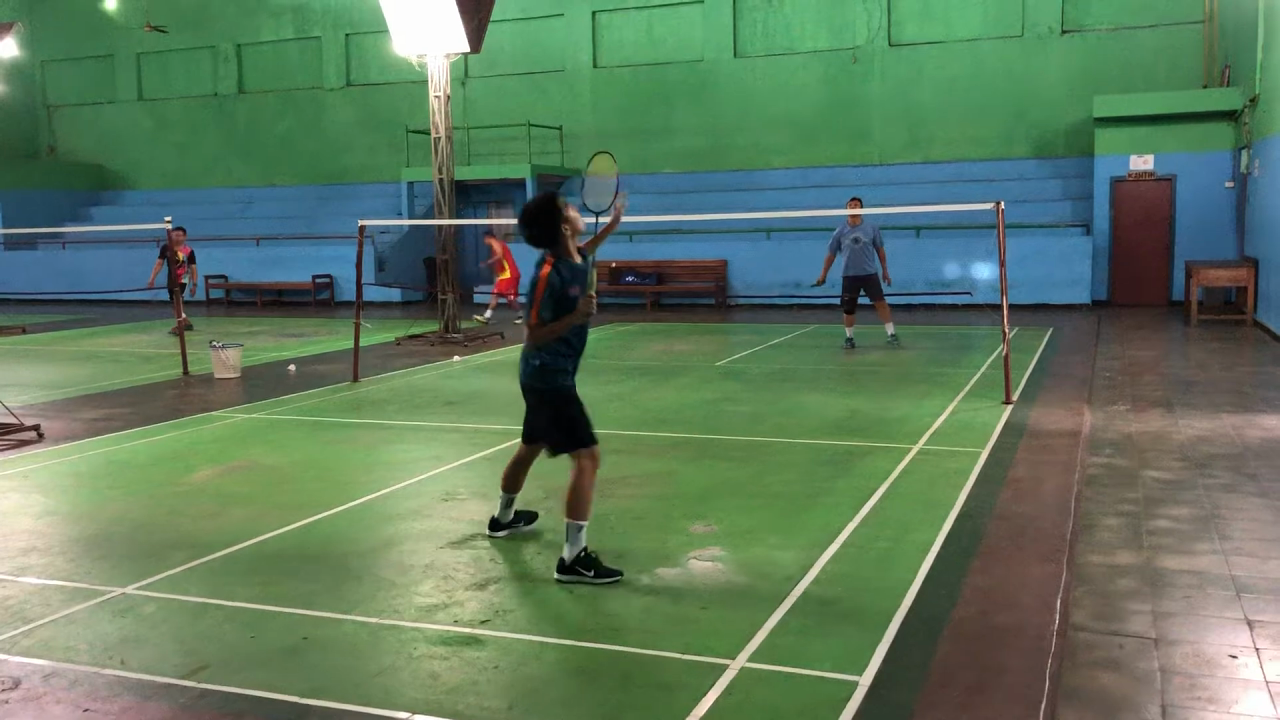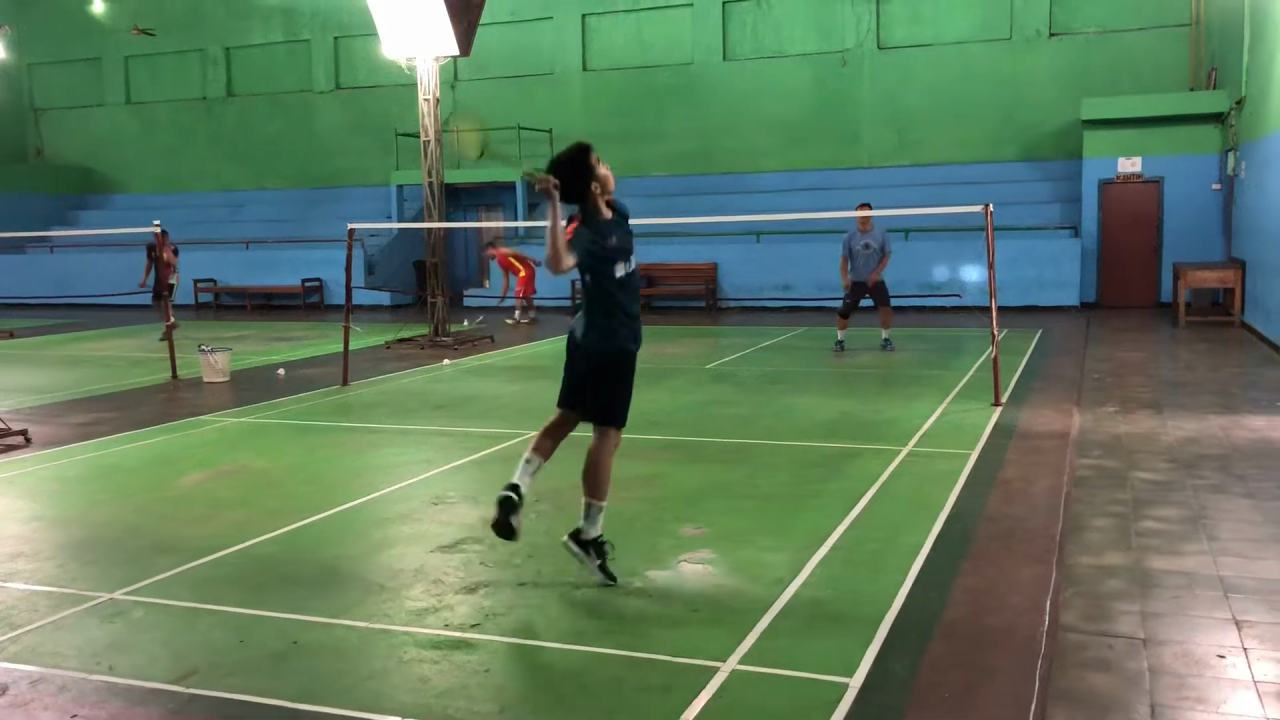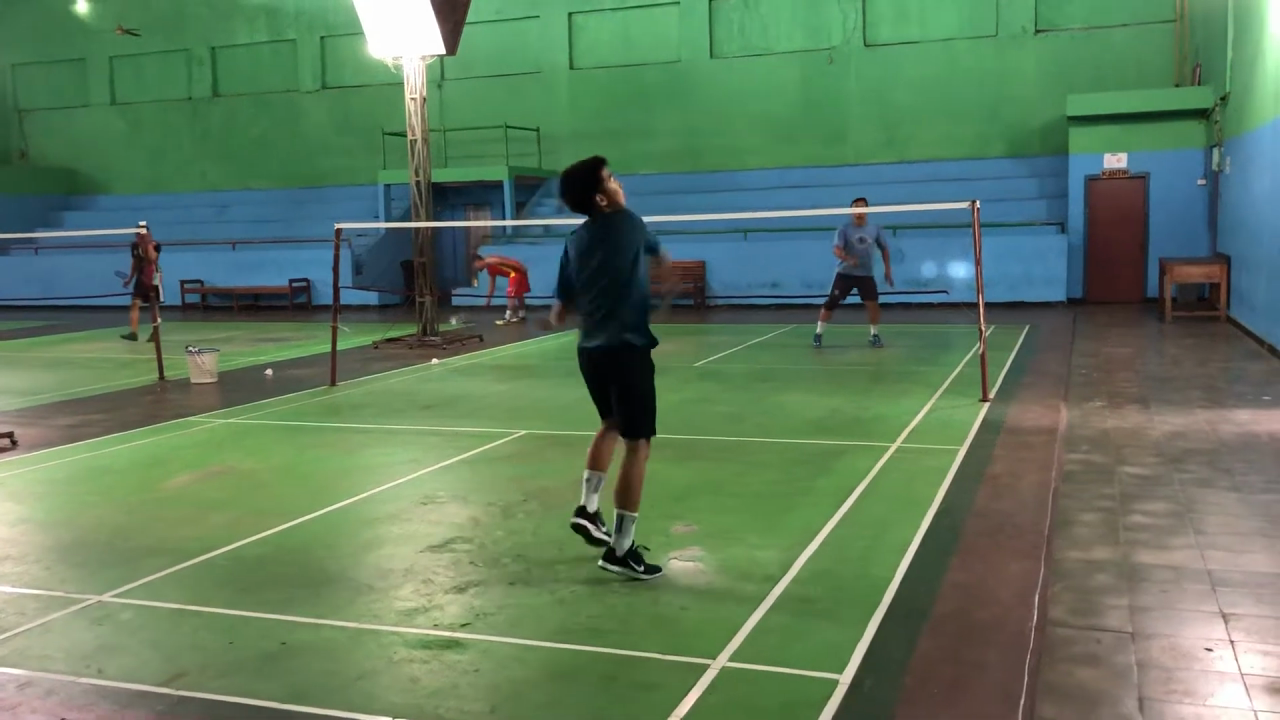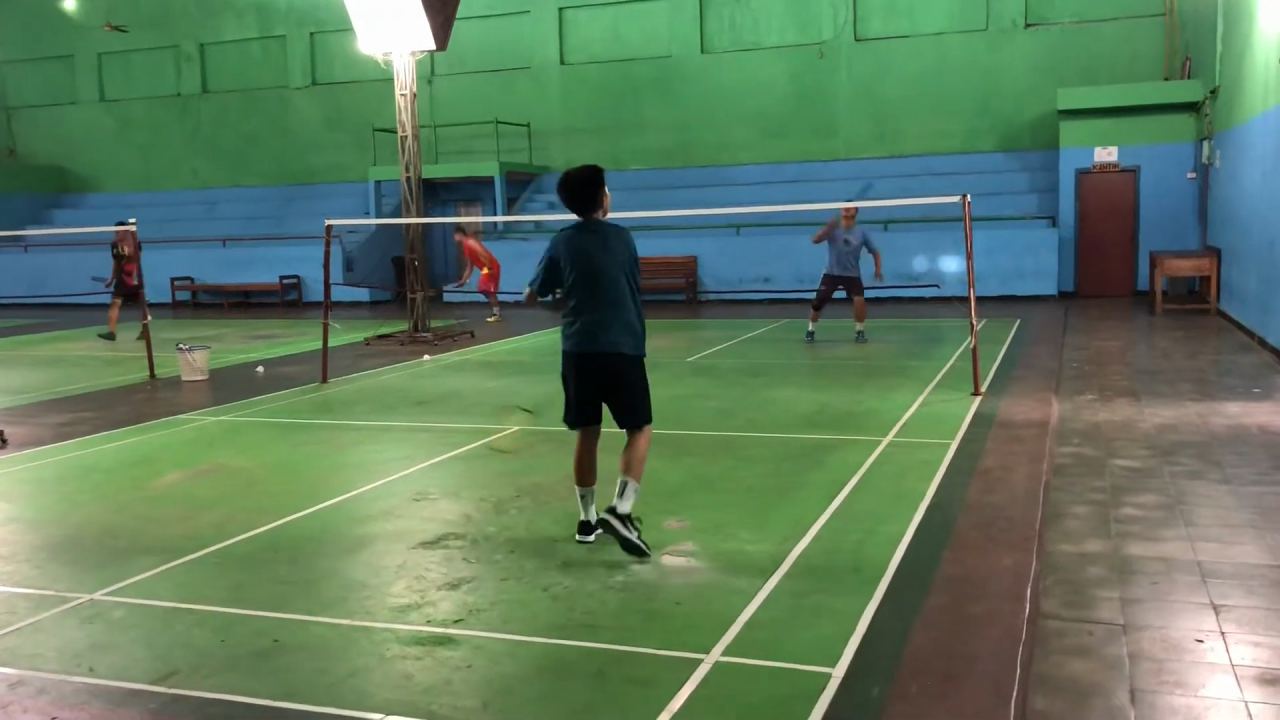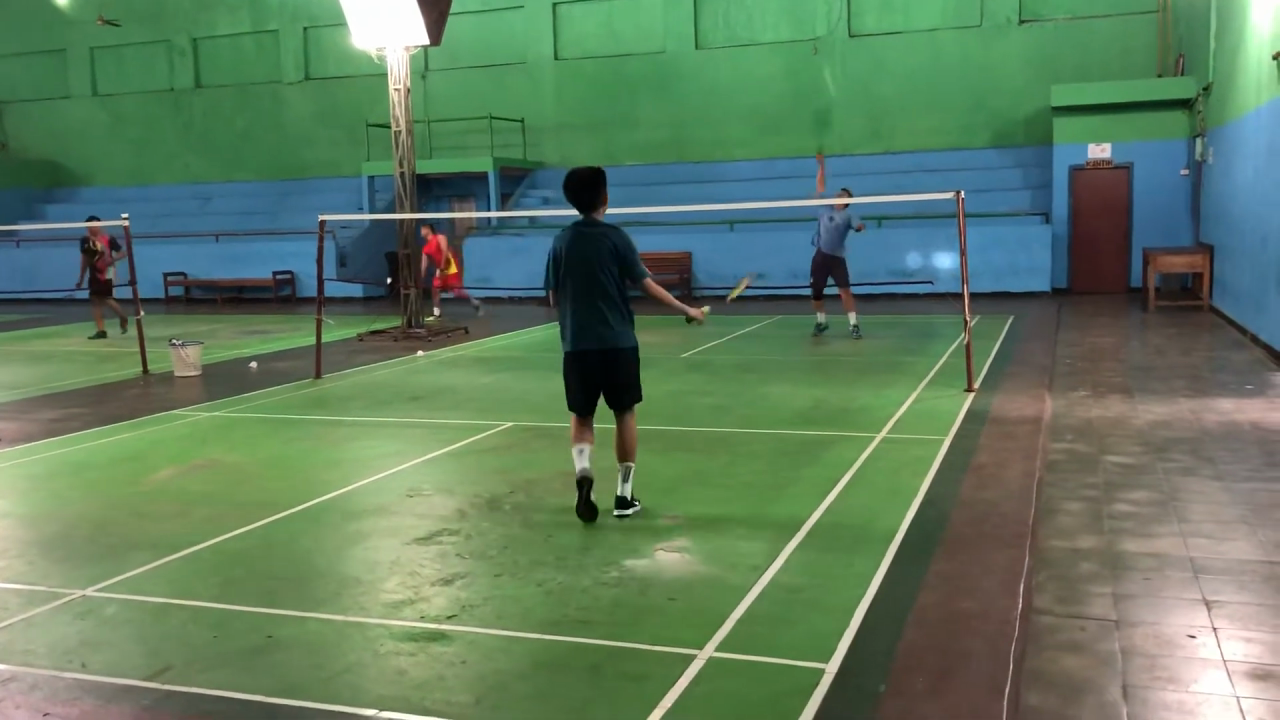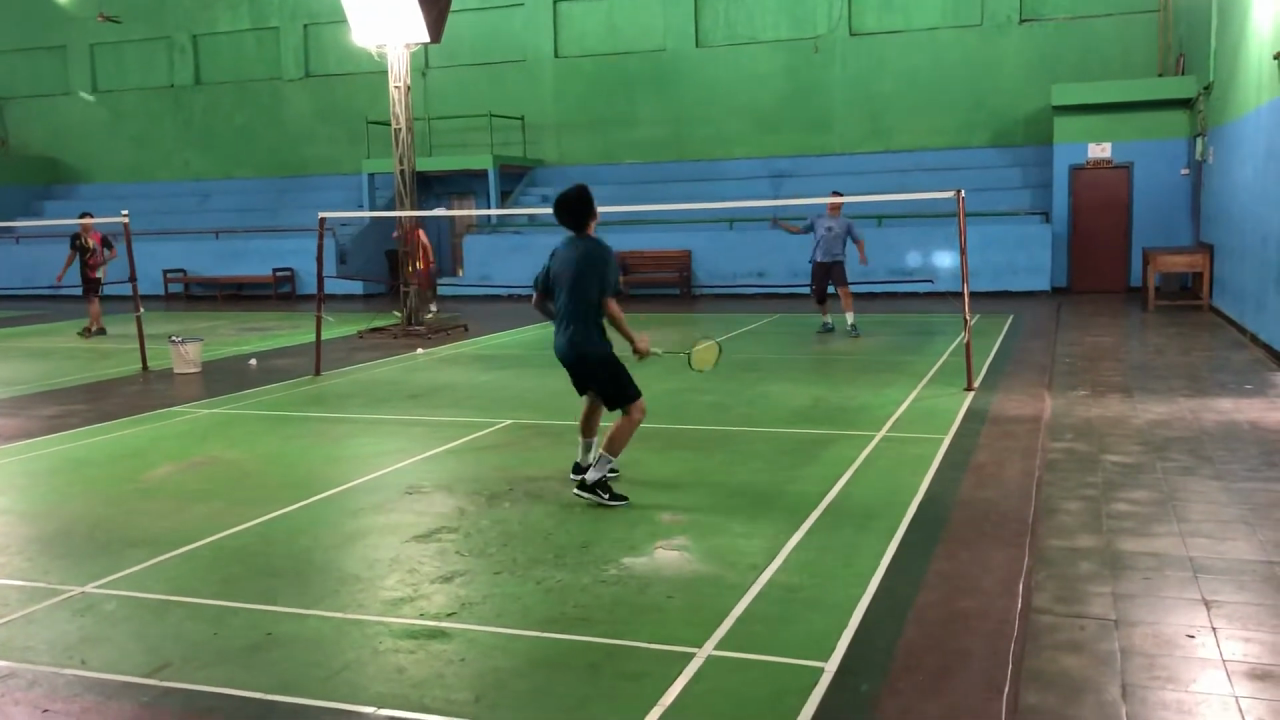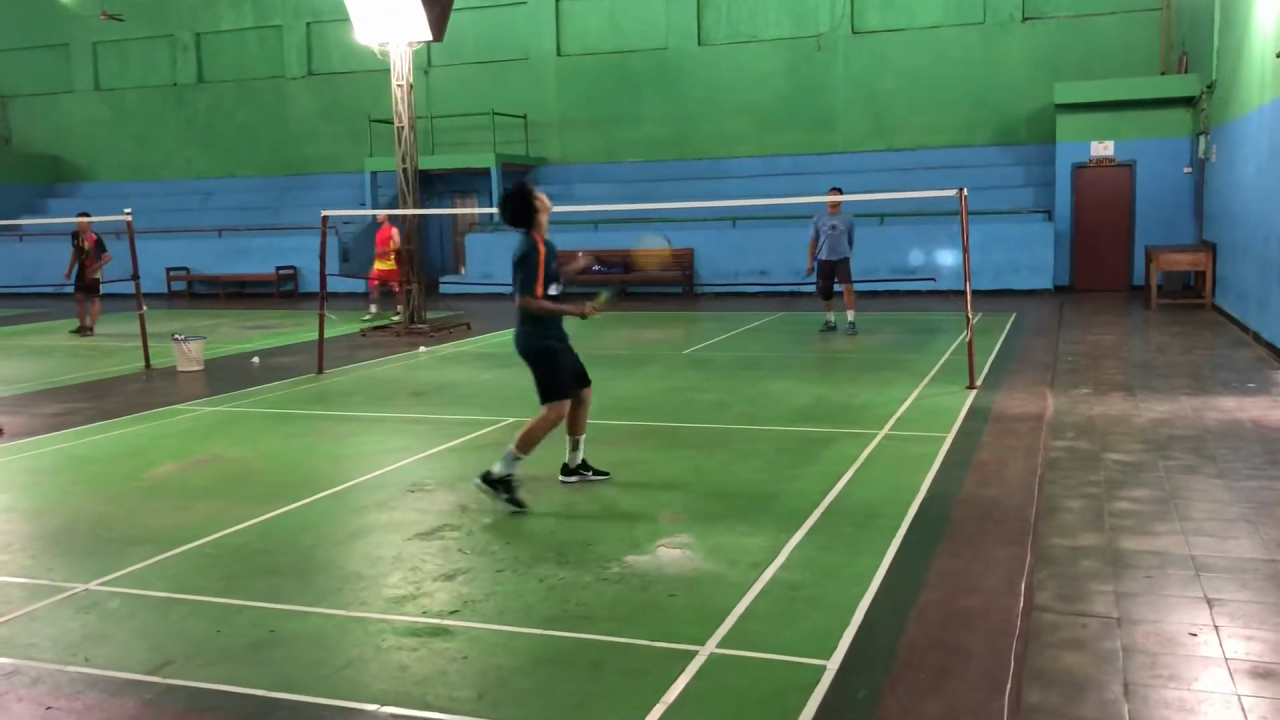
dt=0.4s
person 1, frame 1
left shoulder: (573, 258)
right shoulder: (549, 274)
right elbow: (533, 339)
left wrist: (613, 223)
right wrist: (575, 317)
left hip: (551, 377)
right hip: (547, 379)
left knee: (531, 447)
right knee: (586, 457)
left ankle: (504, 517)
right ankle: (574, 559)
person 1, frame 2
left shoulder: (615, 213)
right shoulder: (582, 230)
right elbow: (557, 264)
right wrist: (554, 205)
left hip: (589, 339)
right hip: (610, 344)
left knee: (563, 420)
right knee: (607, 436)
left ankle: (515, 492)
right ankle: (587, 534)
person 1, frame 3
left shoulder: (575, 244)
right shoulder: (628, 224)
left elbow: (560, 313)
right elbow: (663, 270)
left wrist: (555, 317)
right wrist: (670, 278)
left hip: (591, 350)
right hip: (628, 347)
left knee: (611, 425)
right knee: (636, 443)
left ankle: (588, 508)
right ankle: (622, 548)
person 1, frame 4
left shoulder: (560, 243)
right shoulder: (621, 238)
left elbow: (533, 297)
left wrist: (555, 286)
left hip: (578, 351)
right hip: (622, 349)
left knee: (586, 435)
right knee: (640, 433)
left ankle: (587, 519)
right ankle: (621, 509)
person 1, frame 5
left shoulder: (562, 241)
right shoulder: (615, 238)
left elbow: (554, 298)
right elbow: (646, 286)
right wrist: (688, 311)
left hip: (577, 345)
right hip: (618, 342)
left knee: (581, 419)
right knee: (624, 416)
left ankle: (583, 472)
right ankle: (625, 494)
person 1, frame 6
left shoulder: (560, 252)
right shoulder: (601, 253)
left elbow: (539, 301)
right elbow: (609, 306)
right wrist: (634, 340)
left hip: (567, 346)
right hip: (590, 347)
left knee: (599, 396)
right knee: (634, 410)
left ankle: (585, 464)
right ankle: (592, 480)
person 1, frame 7
left shoulder: (543, 244)
right shoulder: (536, 248)
right elbow: (527, 302)
left wrist: (573, 268)
right wrist: (573, 310)
left hip: (551, 338)
right hip: (539, 341)
left knee: (581, 394)
right knee: (556, 410)
left ankle: (575, 464)
right ankle: (498, 474)
